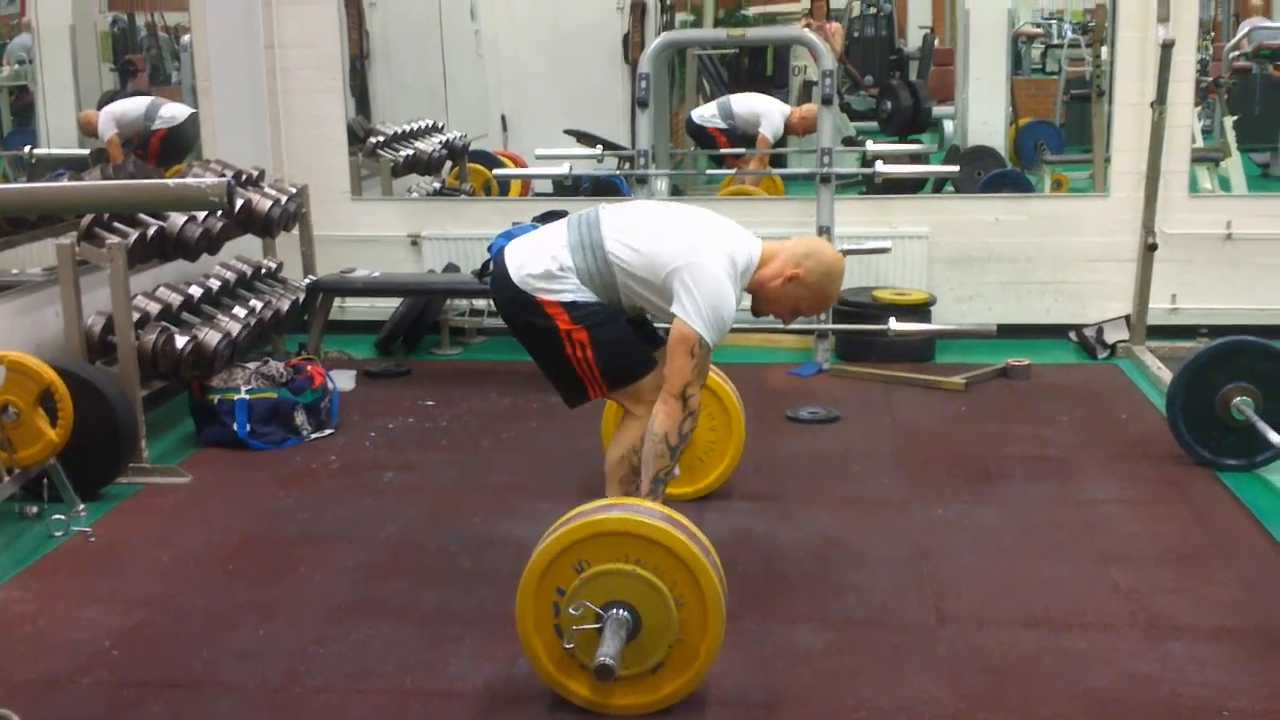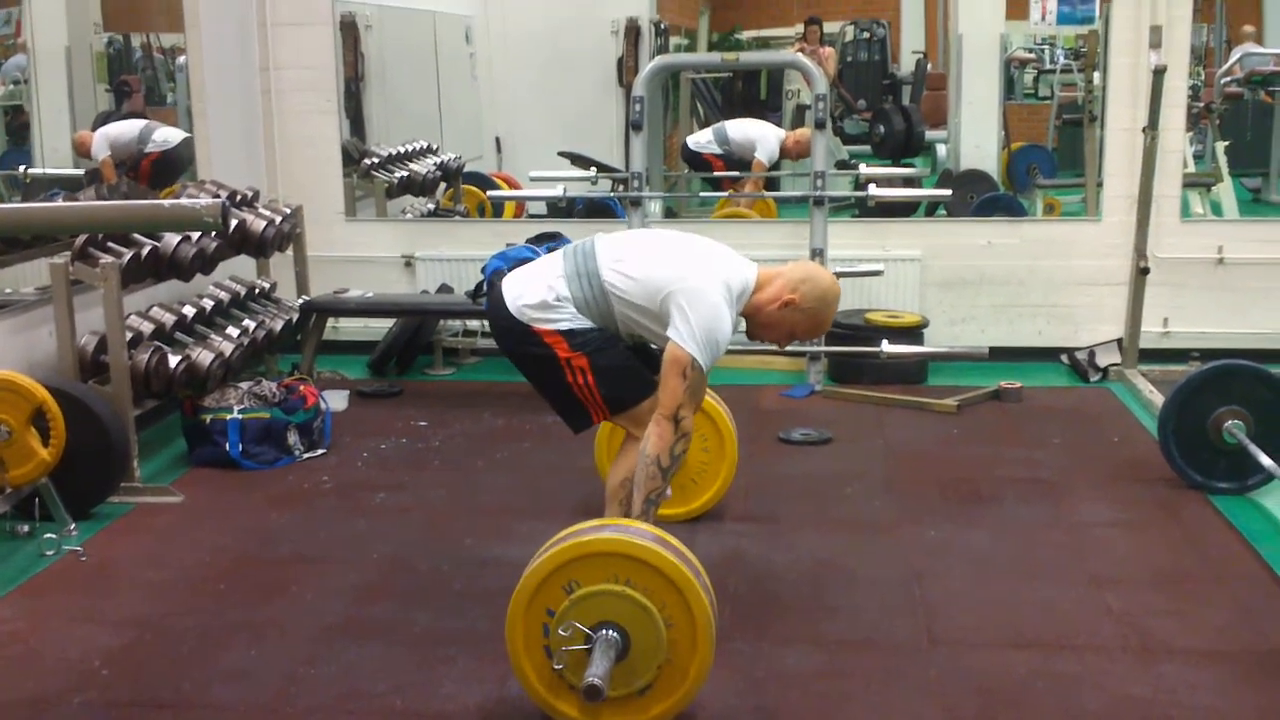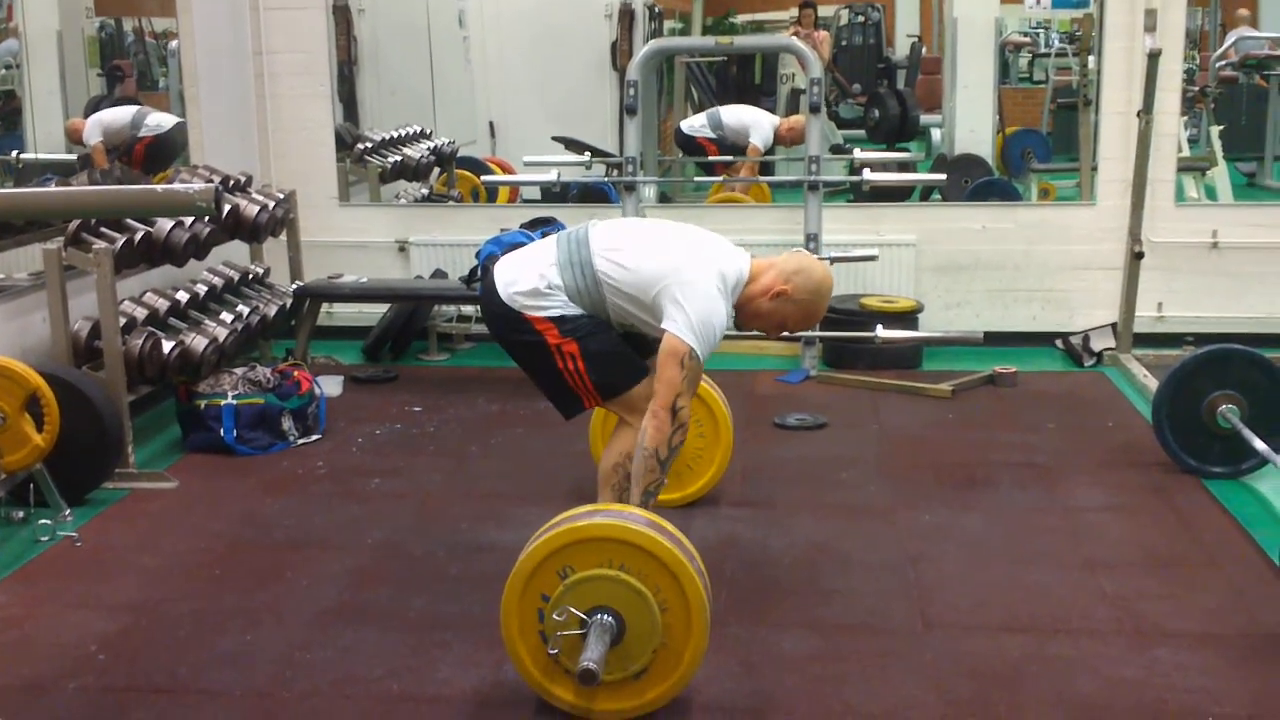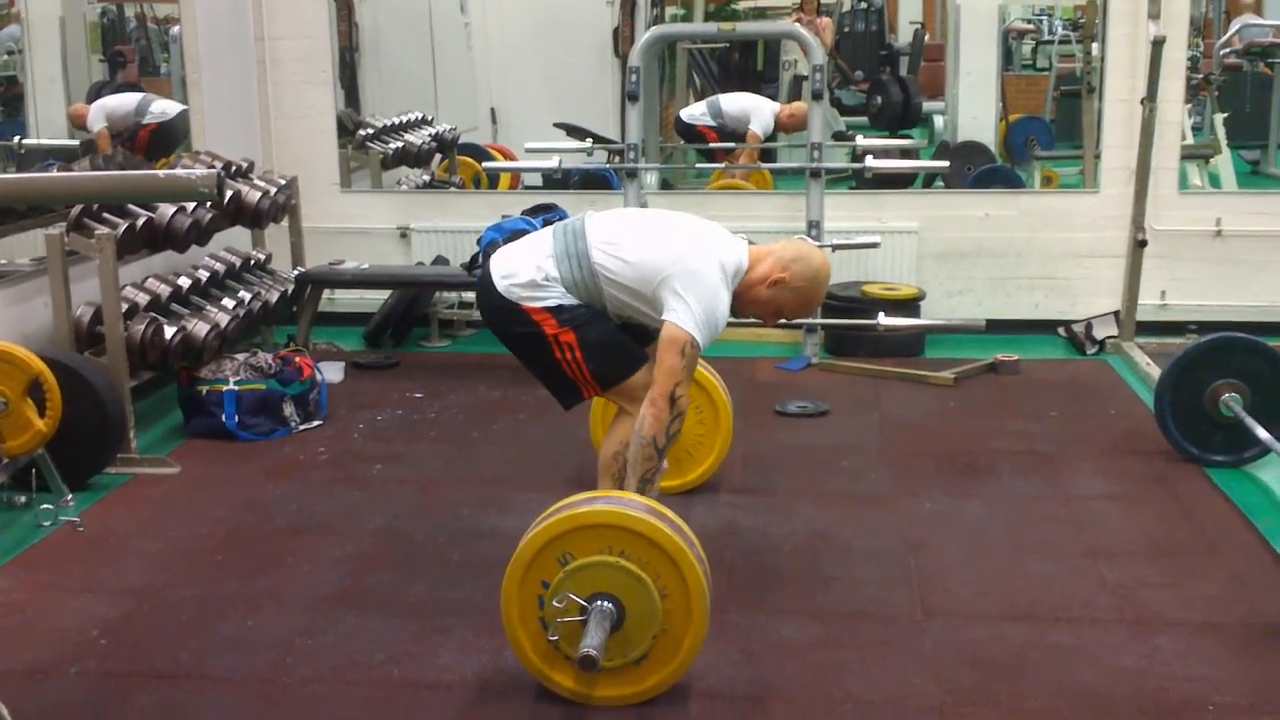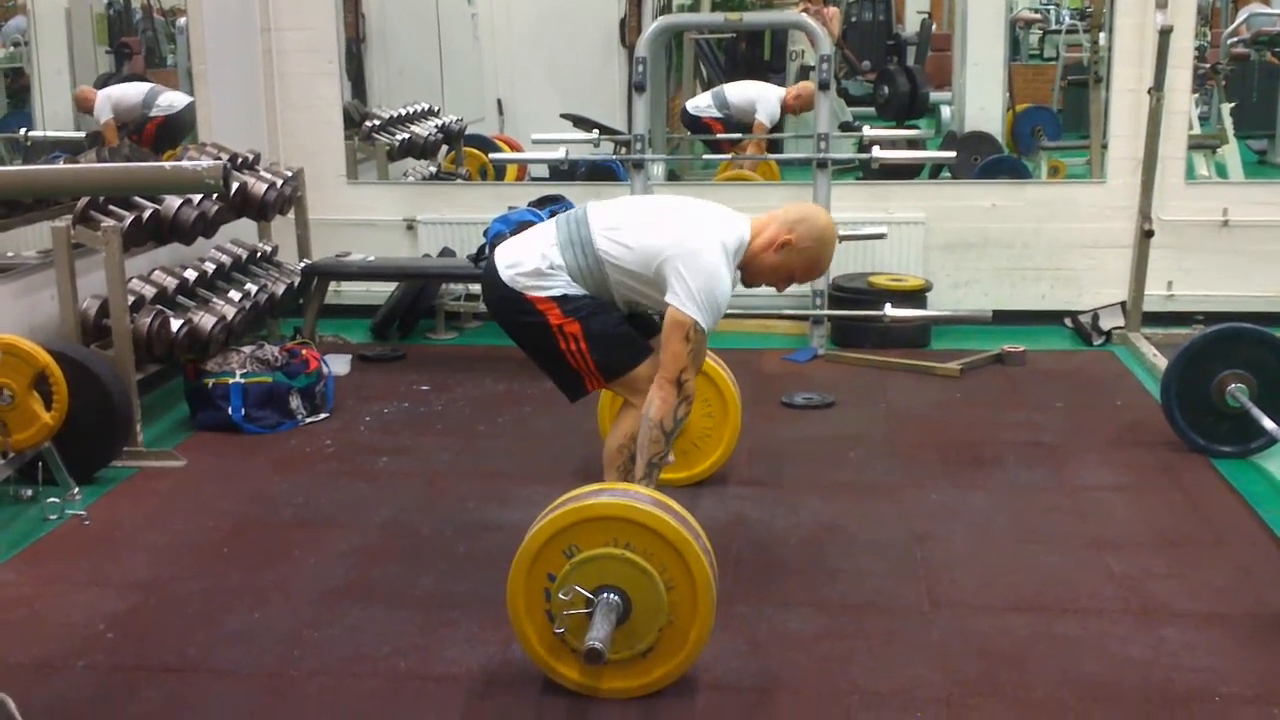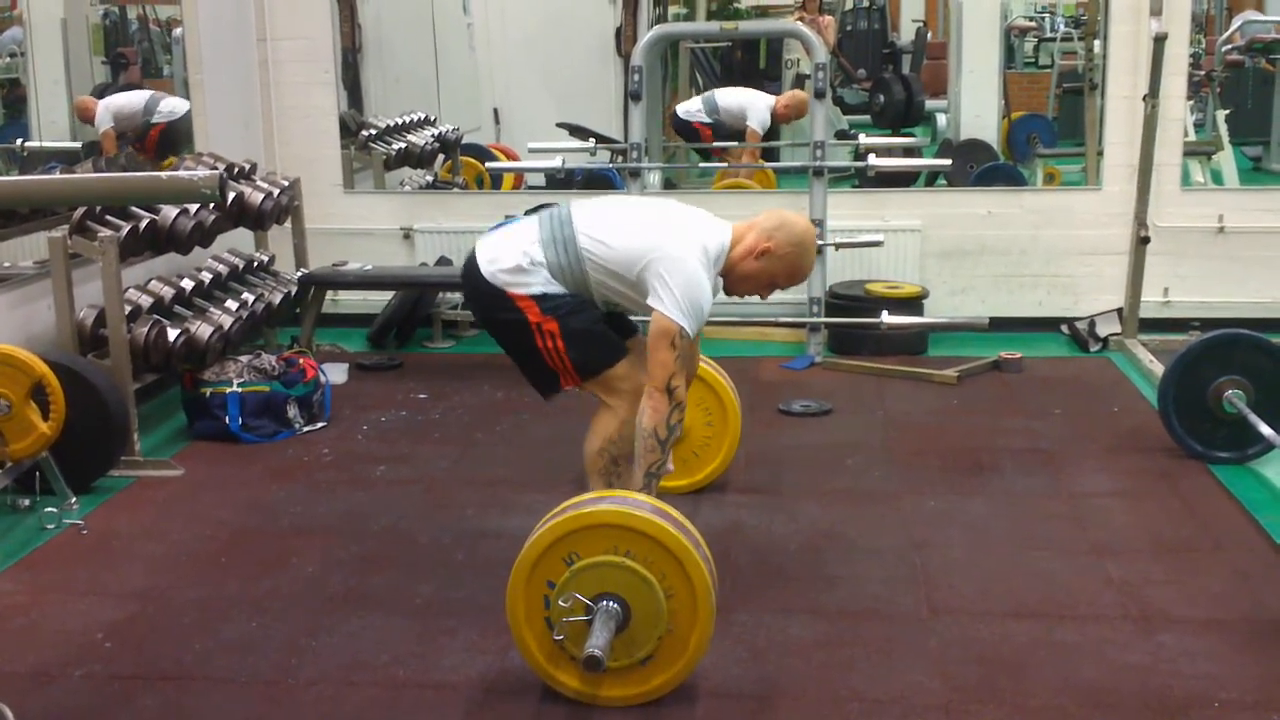
dt=0.4s
person 1, frame 1
left shoulder: (733, 250)
right shoulder: (716, 283)
right elbow: (678, 399)
left hip: (544, 261)
right hip: (538, 281)
left knee: (660, 377)
right knee: (646, 403)
person 1, frame 2
left shoulder: (728, 274)
right shoulder: (712, 308)
right elbow: (670, 420)
left hip: (540, 292)
right hip: (534, 312)
left knee: (664, 399)
right knee: (647, 424)
person 1, frame 3
left shoulder: (722, 264)
right shoulder: (706, 299)
right elbow: (666, 412)
left hip: (532, 277)
right hip: (525, 298)
left knee: (656, 389)
right knee: (640, 410)
person 1, frame 4
left shoulder: (721, 253)
right shoulder: (707, 288)
right elbow: (663, 402)
left hip: (528, 269)
right hip: (522, 290)
left knee: (655, 376)
right knee: (641, 398)
person 1, frame 5
left shoulder: (721, 231)
right shoulder: (709, 266)
right elbow: (672, 385)
right wrist: (643, 490)
left hip: (535, 262)
right hip: (528, 281)
left knee: (656, 365)
right knee: (645, 390)
person 1, frame 6
left shoulder: (705, 237)
right shoulder: (690, 271)
right elbow: (662, 392)
left hip: (516, 263)
right hip: (509, 277)
left knee: (637, 367)
right knee: (625, 391)
